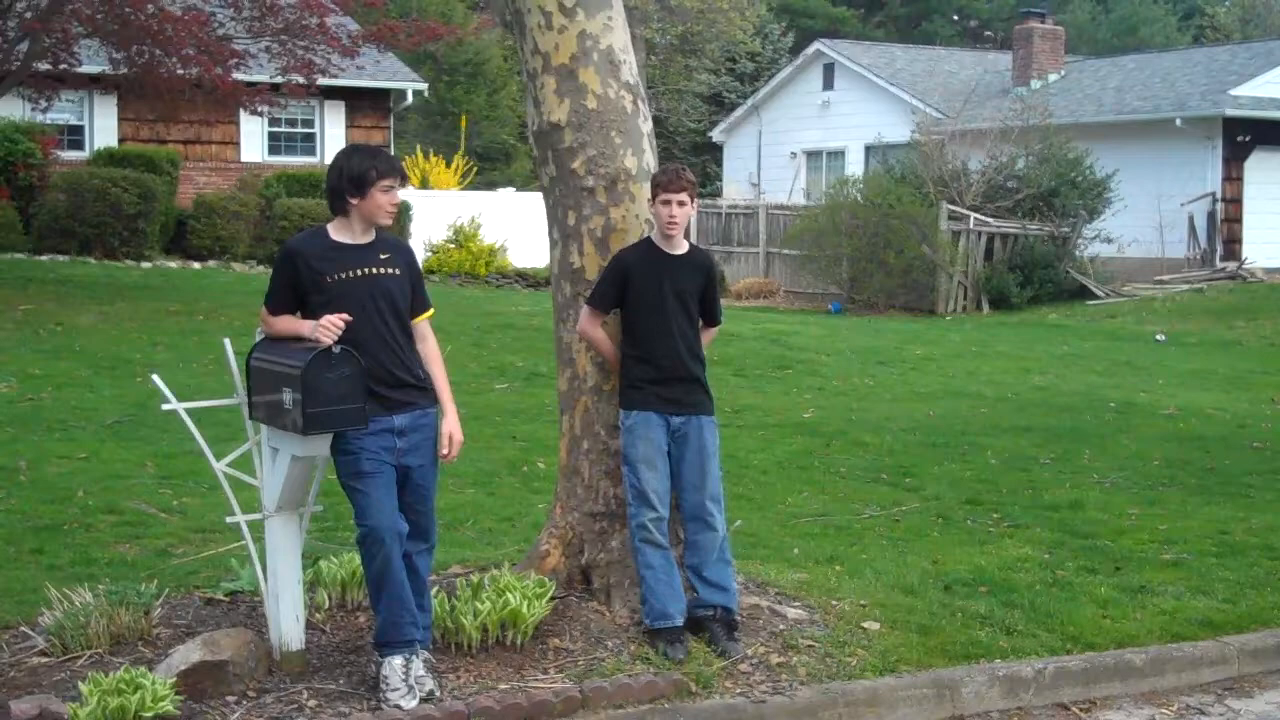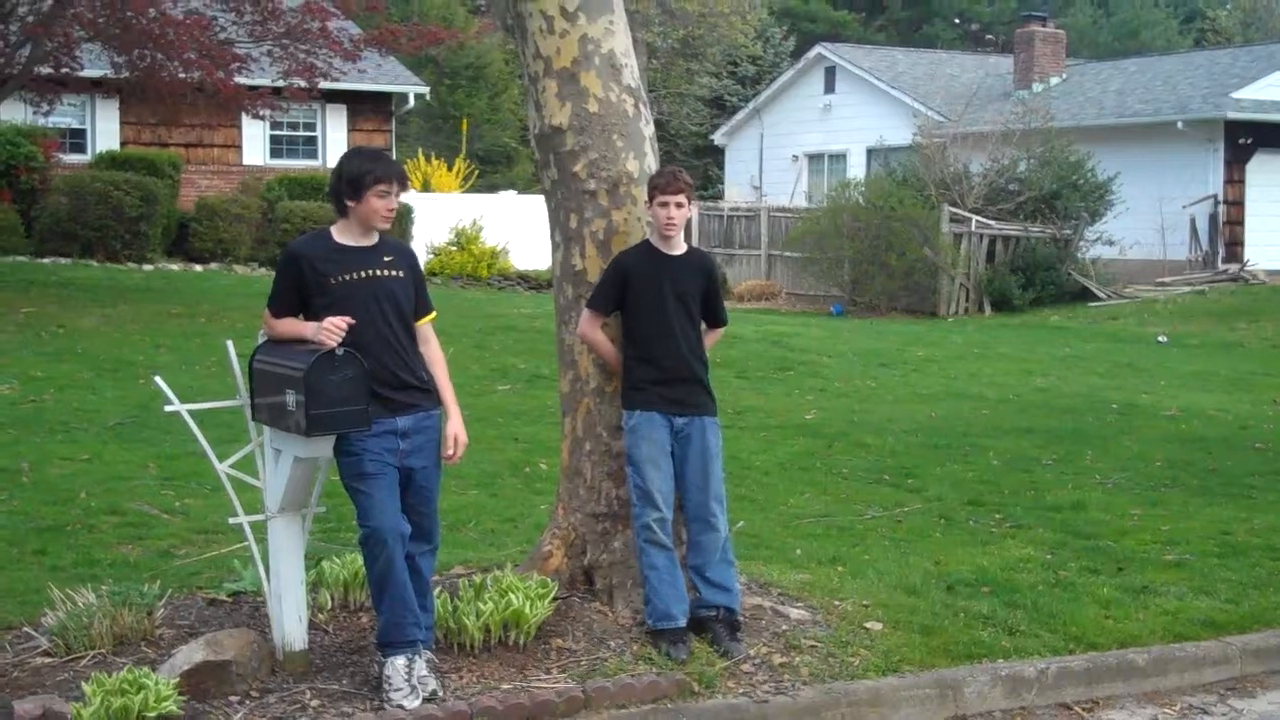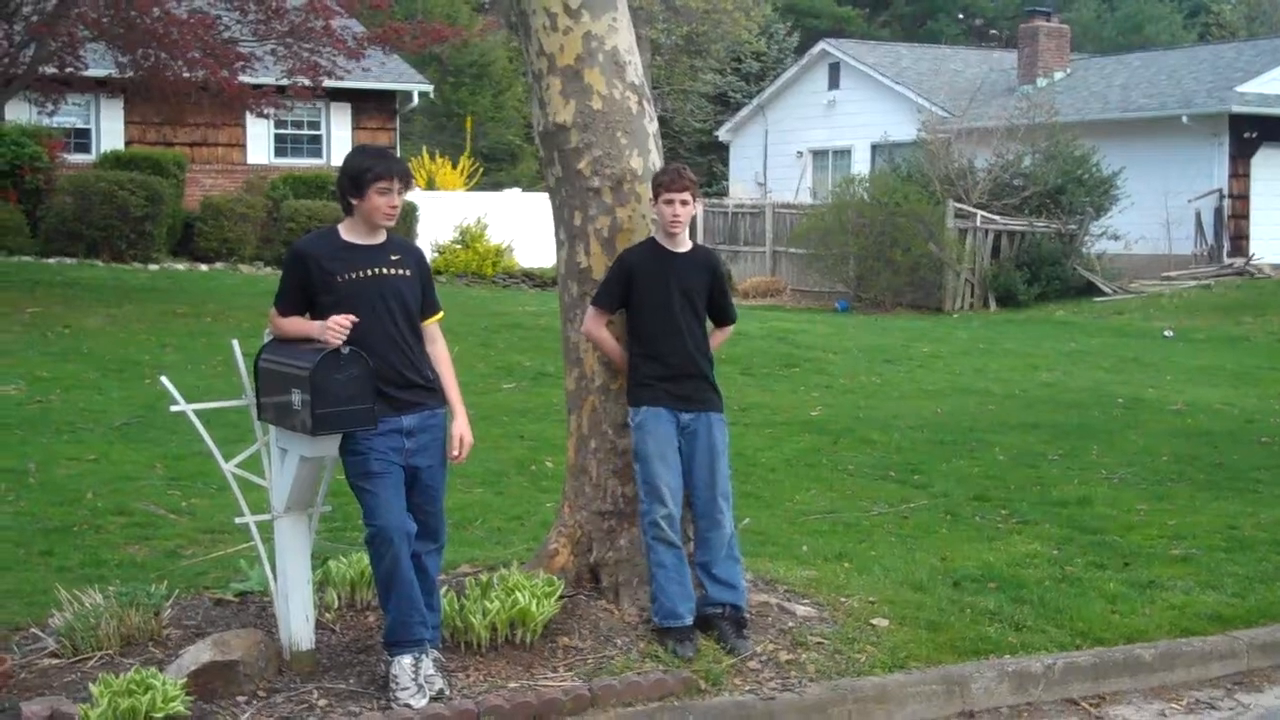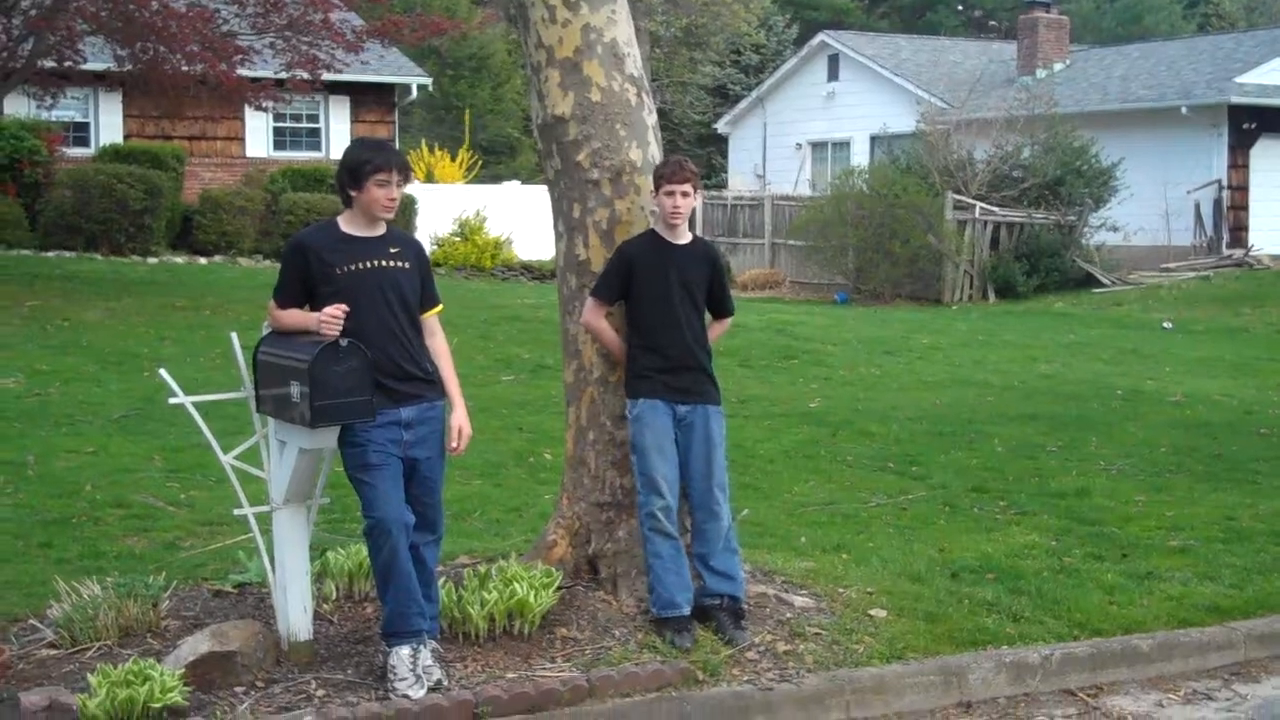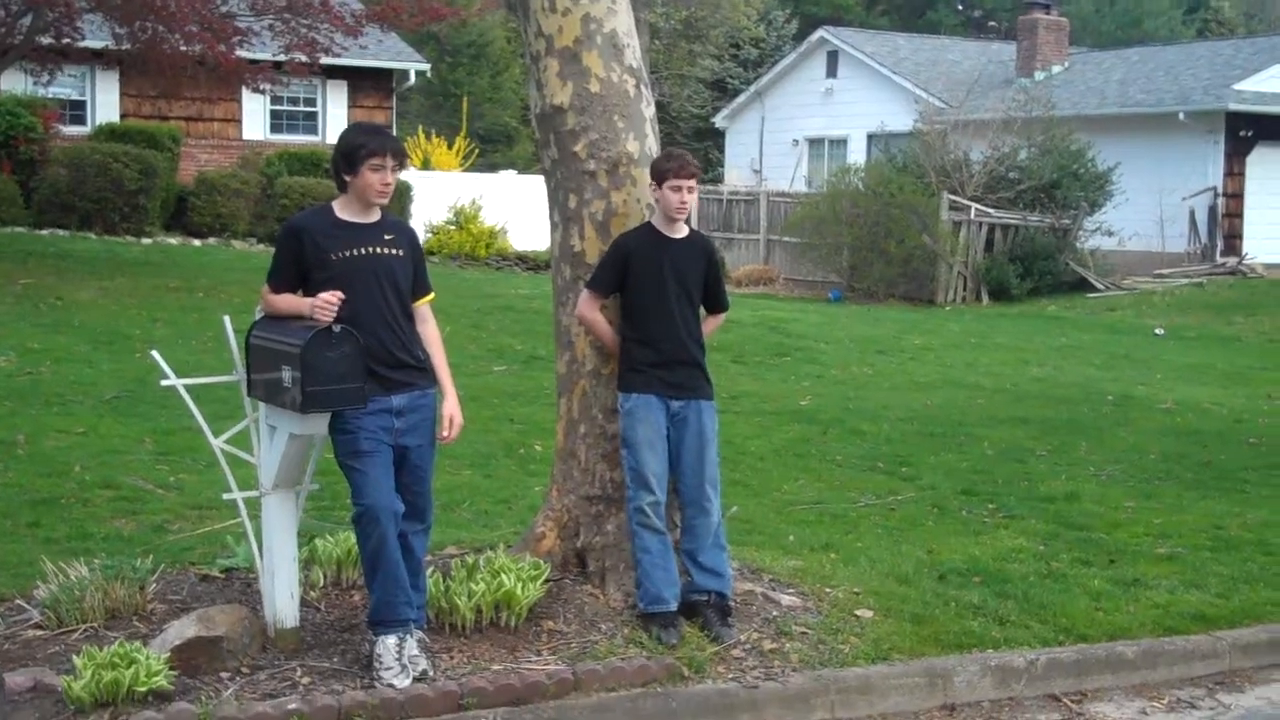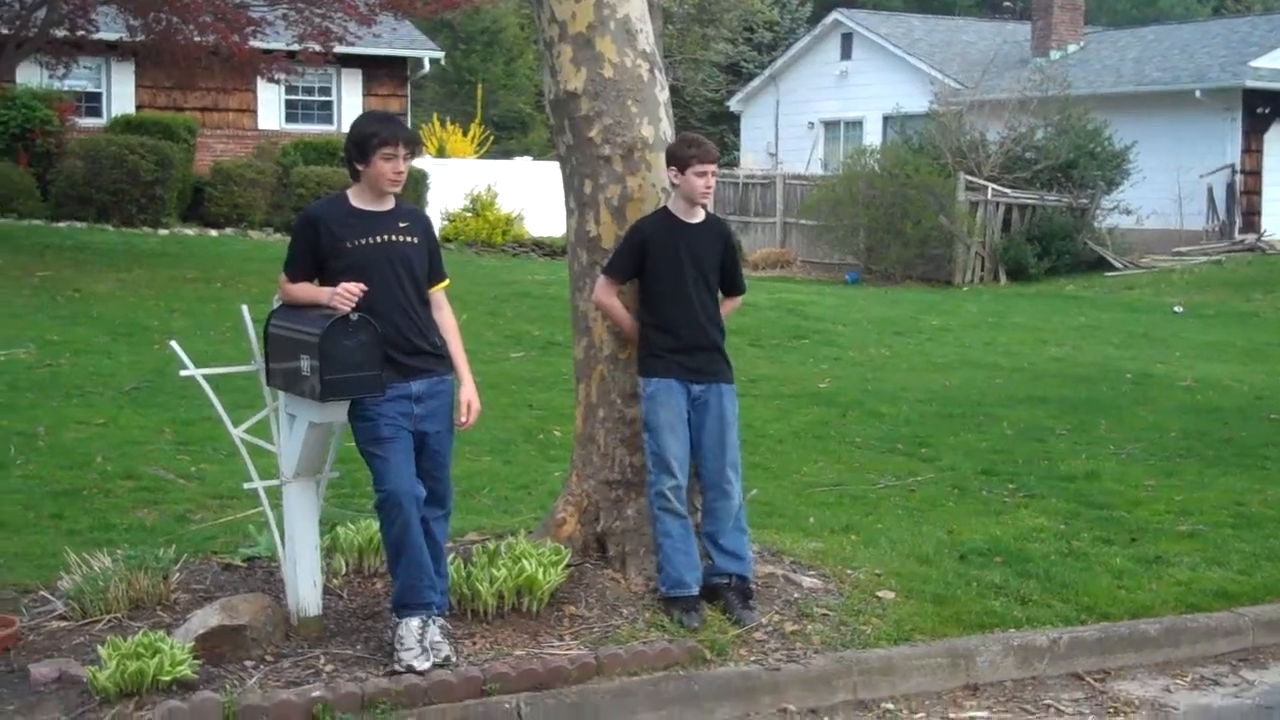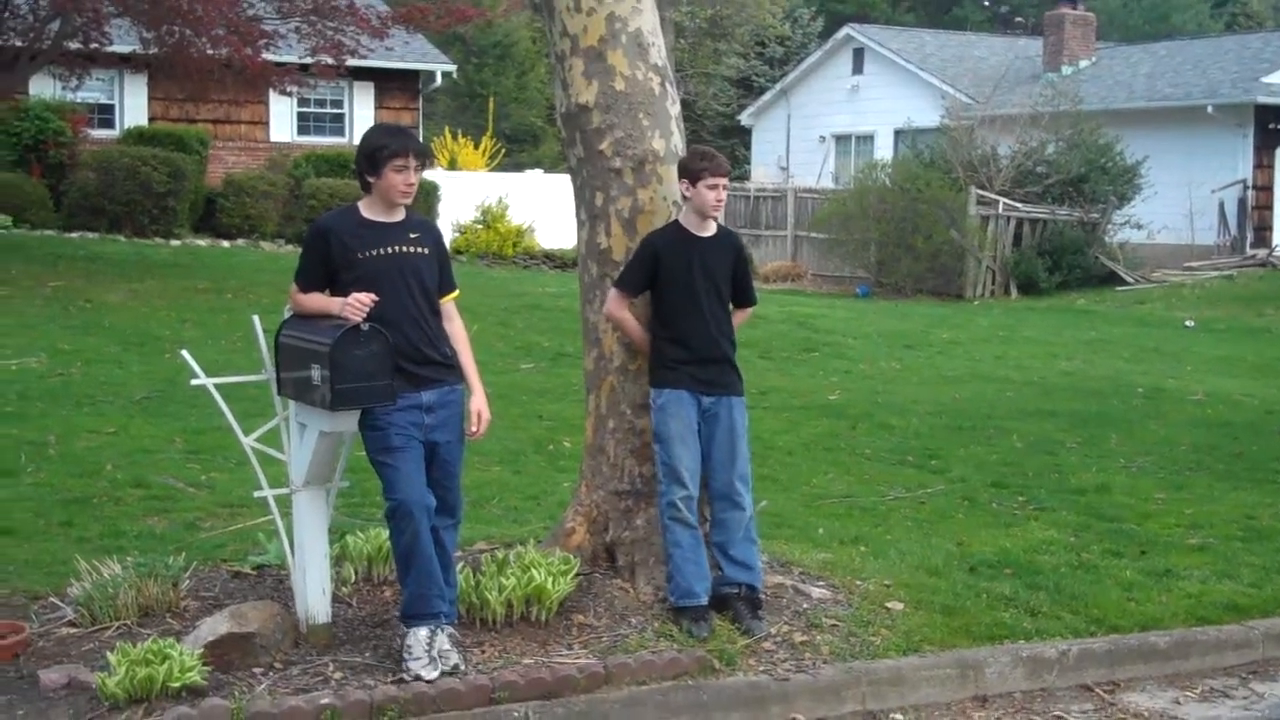
dt=0.2s
person 1, frame 1
left shoulder: (399, 253)
right shoulder: (302, 253)
left elbow: (422, 334)
right elbow: (271, 320)
left wrist: (448, 410)
right wrist: (311, 326)
left hip: (417, 416)
right hip: (359, 424)
left knee: (418, 535)
right knee: (382, 532)
left ankle: (414, 647)
right ankle: (399, 650)
person 1, frame 2
left shoulder: (401, 256)
right shoulder: (305, 255)
right elbow: (273, 323)
left wrist: (452, 411)
right wrist: (314, 329)
left hip: (420, 418)
right hip: (362, 425)
left knee: (421, 536)
right knee: (384, 532)
left ankle: (416, 646)
right ankle: (402, 650)
person 1, frame 3
left shoulder: (409, 256)
right shoulder: (312, 254)
left elbow: (432, 337)
right elbow: (280, 321)
left wrist: (458, 413)
right wrist: (318, 328)
left hip: (426, 417)
right hip: (367, 424)
left knee: (427, 534)
right knee: (390, 532)
left ankle: (424, 646)
right ankle: (409, 650)
person 1, frame 4
left shoulder: (409, 248)
right shoulder: (311, 246)
left elbow: (432, 330)
right elbow: (278, 315)
left wrist: (457, 404)
right wrist: (314, 320)
left hip: (425, 409)
right hip: (367, 417)
left knee: (425, 527)
right knee: (388, 524)
left ankle: (421, 637)
right ankle: (407, 641)
person 1, frame 5
left shoulder: (403, 235)
right shoulder: (306, 231)
right elbow: (272, 298)
left wrist: (449, 393)
right wrist: (309, 305)
left hip: (416, 397)
right hip: (357, 402)
left knee: (414, 516)
right knee: (377, 510)
left ankle: (409, 627)
right ankle: (392, 630)
person 1, frame 6
left shoulder: (416, 222)
right shoulder: (321, 220)
right elbow: (289, 288)
left wrist: (466, 379)
right wrist: (329, 295)
left hip: (434, 383)
right hip: (376, 389)
left knee: (434, 501)
right knee: (400, 496)
left ankle: (431, 613)
right ankle: (416, 613)
person 1, frame 7
left shoulder: (426, 233)
right shoulder: (332, 231)
right elbow: (300, 299)
left wrist: (475, 389)
right wrist: (339, 305)
left hip: (444, 393)
right hip: (387, 399)
left knee: (444, 510)
right knee: (410, 505)
left ankle: (440, 621)
right ankle: (425, 622)
person 2, frame 1
left shoulder: (702, 265)
right shoulder: (629, 261)
right elbow: (588, 324)
left wrist: (681, 361)
right wrist: (631, 366)
left hip: (694, 405)
right hip: (643, 407)
left knee: (706, 512)
right knee: (650, 516)
left ankle: (714, 609)
right ankle: (664, 618)
person 2, frame 2
left shoulder: (701, 266)
right shoulder: (629, 264)
right elbow: (588, 327)
left wrist: (686, 363)
right wrist: (630, 370)
left hip: (697, 406)
right hip: (646, 408)
left knee: (708, 512)
right knee: (654, 517)
left ankle: (717, 609)
right ankle: (667, 620)
person 2, frame 3
left shoulder: (707, 263)
right shoulder: (634, 261)
left elbow: (725, 325)
right elbow: (593, 325)
left wrist: (692, 361)
right wrist: (636, 367)
left hip: (703, 402)
right hip: (652, 405)
left knee: (715, 509)
right knee: (663, 513)
left ankle: (724, 607)
right ankle: (675, 618)
person 2, frame 4
left shoulder: (706, 255)
right shoulder: (634, 253)
left elbow: (722, 318)
right elbow: (592, 316)
left wrist: (691, 352)
right wrist: (635, 359)
left hip: (701, 394)
right hip: (650, 396)
left knee: (712, 501)
right knee: (659, 505)
left ankle: (722, 598)
right ankle: (672, 608)
person 2, frame 5
left shoulder: (702, 250)
right shoulder: (630, 245)
left elbow: (716, 313)
right elbow: (587, 308)
left wrist: (684, 347)
right wrist: (629, 352)
left hip: (694, 390)
right hip: (643, 391)
left knee: (703, 497)
right knee: (648, 500)
left ankle: (709, 595)
right ankle: (658, 603)
person 2, frame 6
left shoulder: (719, 232)
right shoulder: (647, 231)
right elbow: (603, 294)
left wrist: (703, 330)
right wrist: (647, 337)
left hip: (714, 372)
right hip: (663, 375)
left knee: (724, 480)
right knee: (670, 484)
left ankle: (731, 578)
right ankle: (681, 587)
person 2, frame 7
left shoulder: (731, 245)
right shoulder: (659, 244)
right elbow: (615, 307)
left wrist: (713, 341)
right wrist: (658, 349)
left hip: (725, 384)
right hip: (674, 386)
left knee: (734, 491)
right knee: (680, 494)
left ankle: (740, 587)
right ankle: (690, 597)
